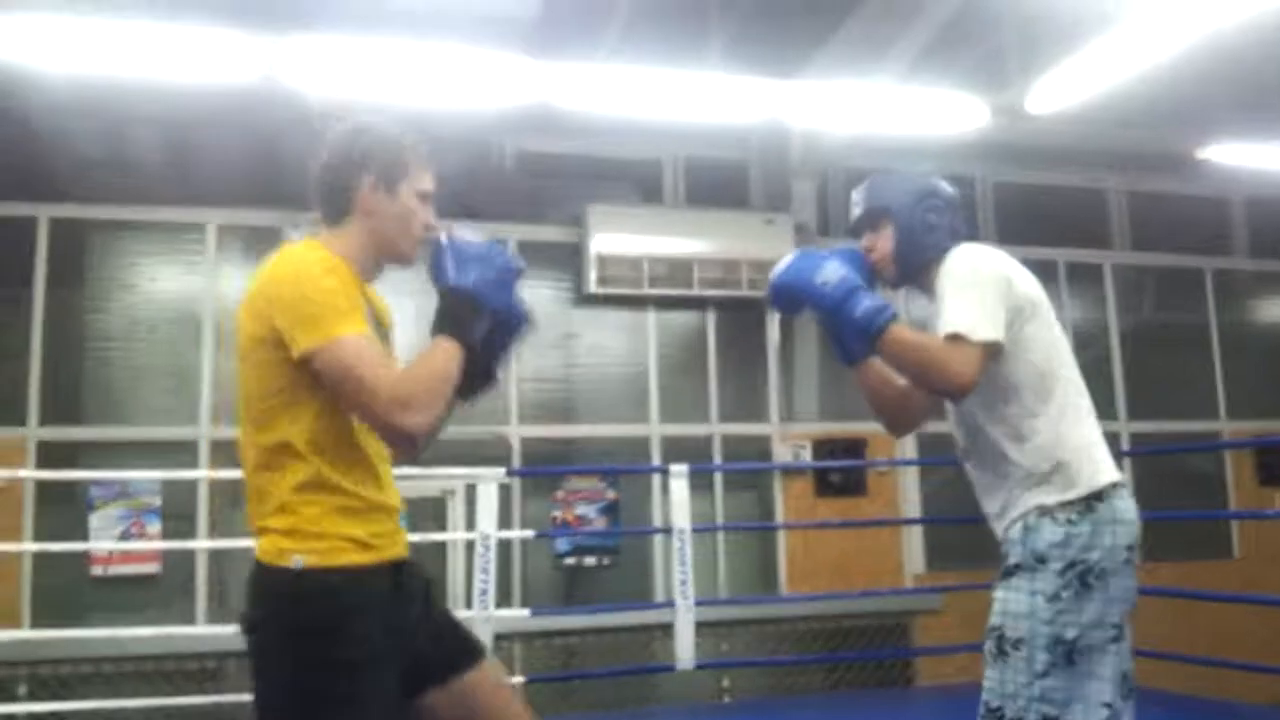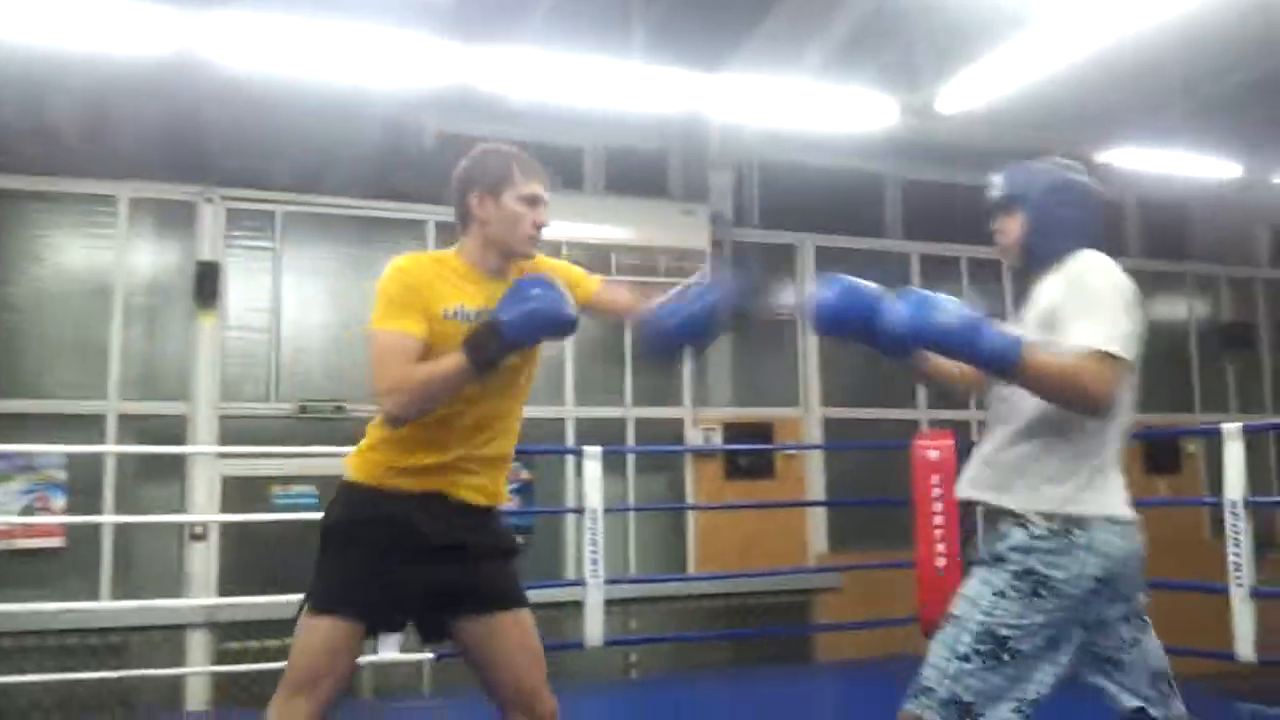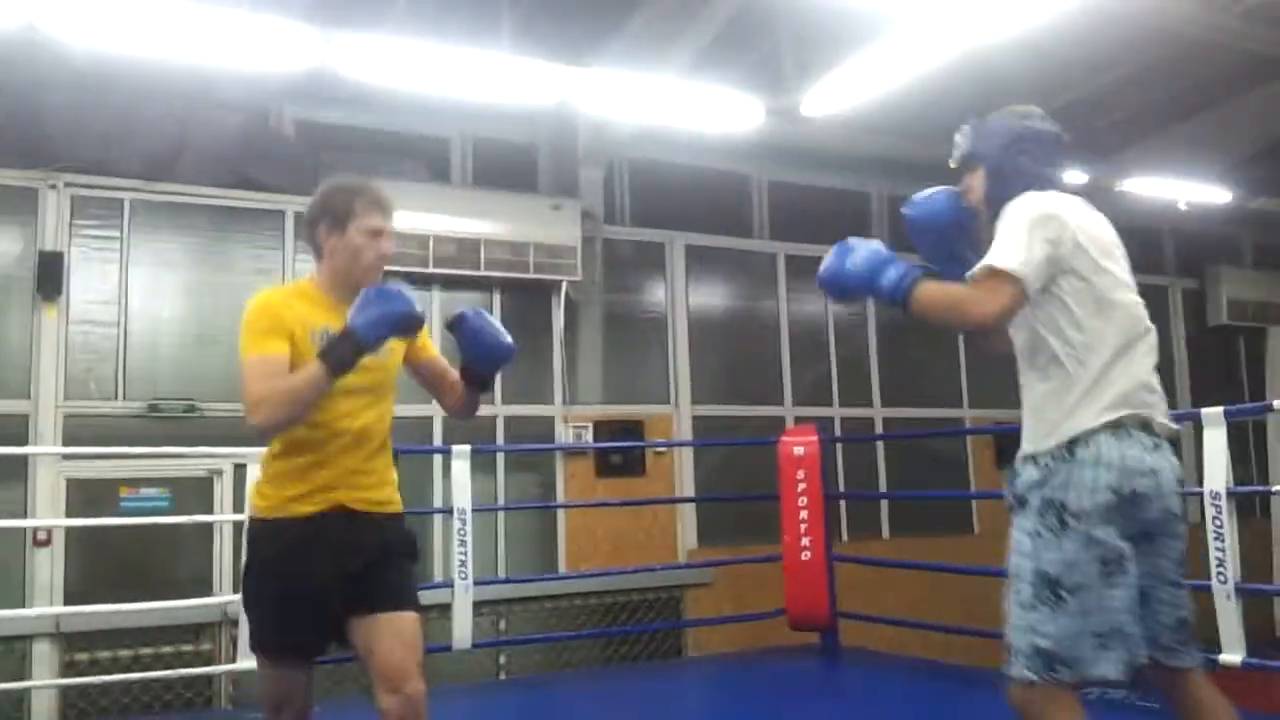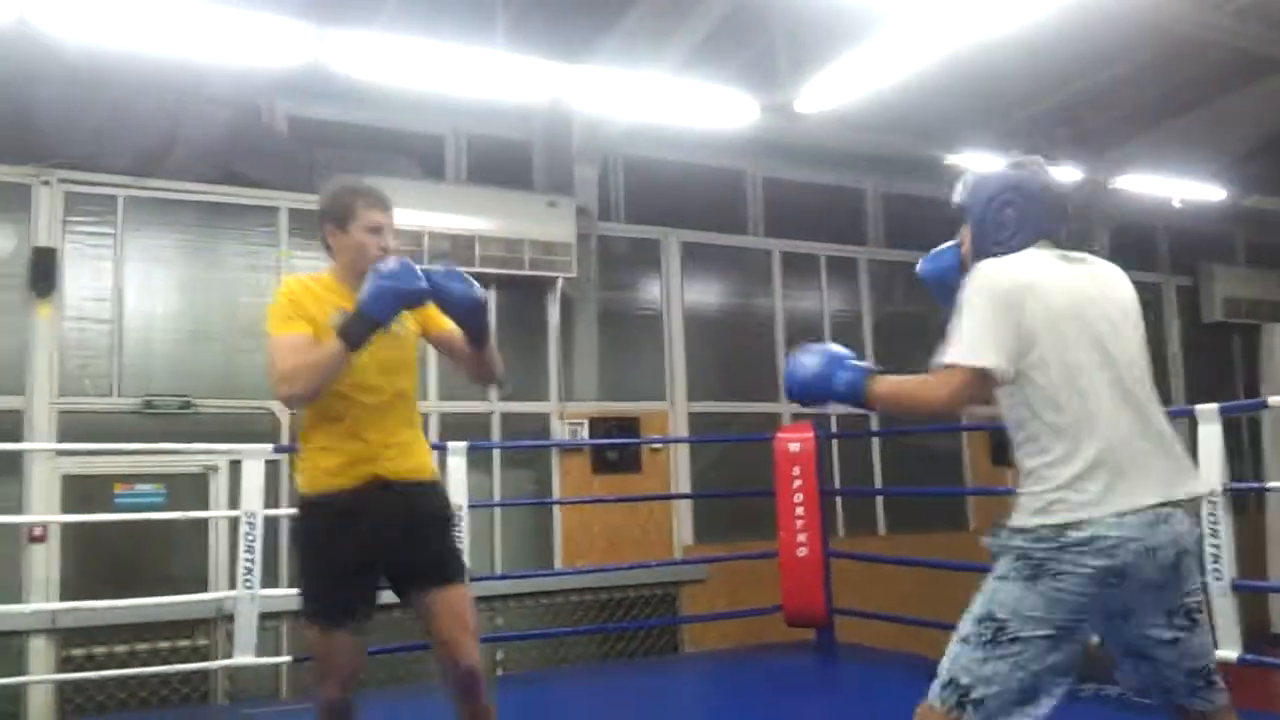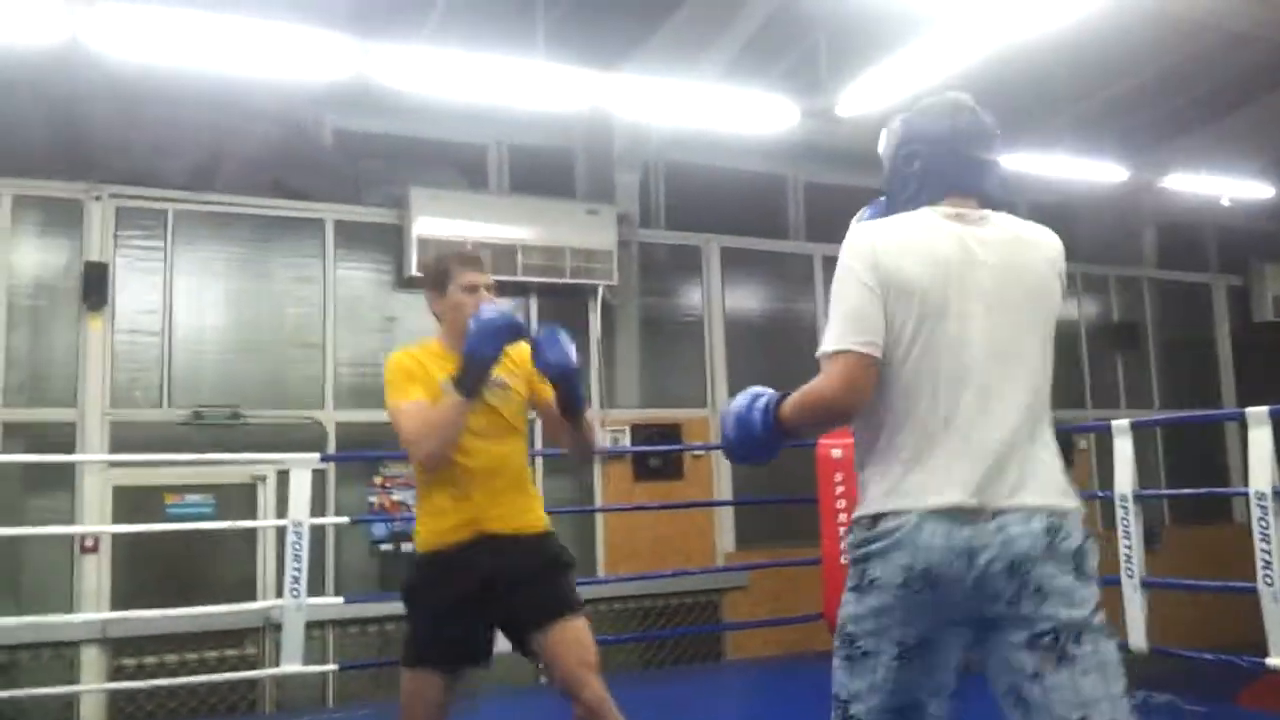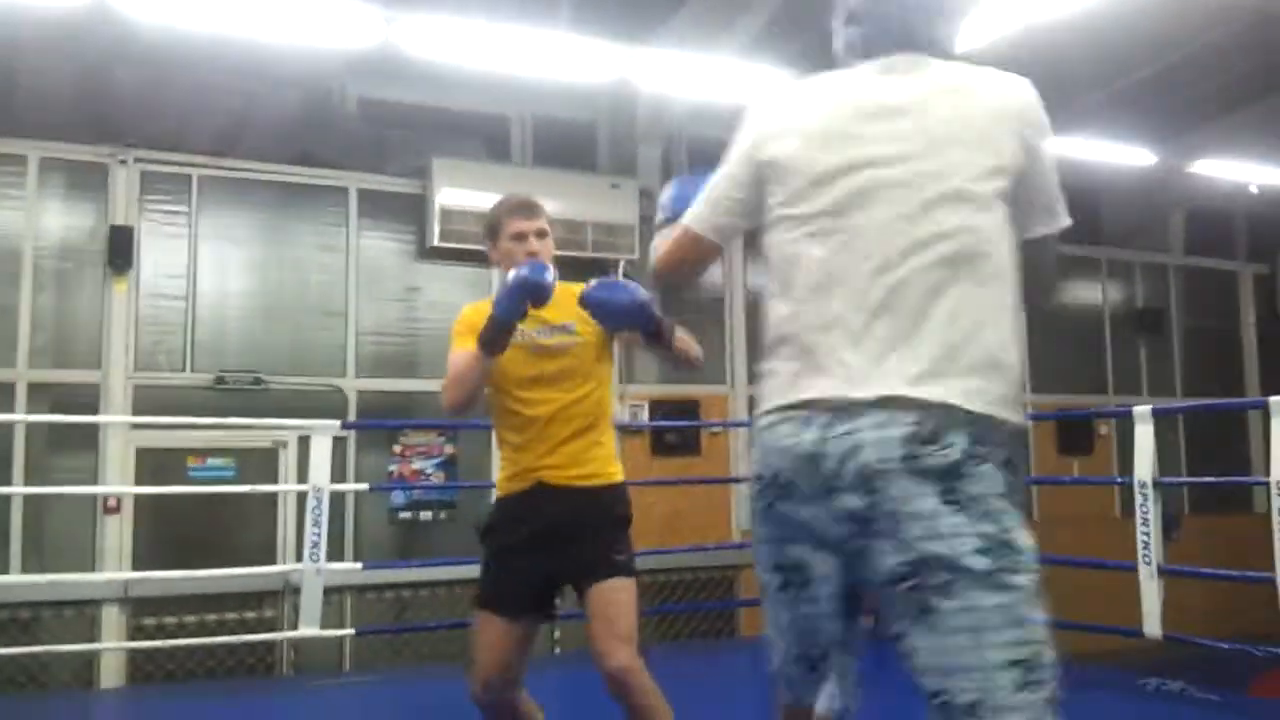
dt=0.4s
person 1, frame 1
left shoulder: (972, 265)
right shoulder: (953, 293)
left elbow: (956, 376)
right elbow: (902, 417)
left wrist: (854, 306)
right wrist: (851, 339)
left hip: (1065, 517)
right hip: (1079, 516)
person 1, frame 2
left shoulder: (1092, 273)
right shoulder: (1051, 296)
left elbow: (1093, 389)
right elbow: (965, 376)
left wrist: (984, 340)
right wrist: (891, 325)
left hip: (1053, 538)
right hip: (1097, 537)
person 1, frame 3
left shoulder: (1034, 210)
right shoulder: (1080, 220)
left elbow: (984, 310)
right elbow: (1020, 326)
left wrist: (891, 277)
right wrist: (955, 260)
left hip: (1080, 461)
right hip: (1146, 458)
right knee: (1179, 671)
person 1, frame 4
left shoulder: (997, 278)
right shoulder: (1111, 278)
left elbow: (947, 394)
left wrist: (849, 379)
left hip: (1066, 536)
right hip: (1165, 523)
person 1, frame 5
left shoulder: (875, 242)
right shoulder: (1044, 248)
left elbow: (844, 392)
left wrist: (769, 414)
left hip: (907, 534)
right hip: (1034, 529)
person 1, frame 6
left shoulder: (781, 112)
right shoulder: (1008, 100)
left elbow: (675, 263)
right elbow: (1038, 256)
left wrist: (693, 210)
left hip: (797, 441)
right hip: (937, 442)
person 2, frame 1
left shoulder: (356, 294)
right shoulder: (301, 277)
right elbow: (405, 417)
left wrist: (471, 362)
right wrist: (461, 317)
left hip: (383, 575)
right hip: (320, 586)
person 2, frame 2
left shoulder: (546, 280)
right shoulder: (414, 276)
left elbow: (643, 310)
right elbow: (396, 401)
left wrist: (692, 304)
right wrist: (493, 341)
left hip: (471, 518)
right hip: (380, 505)
person 2, frame 3
left shoulder: (397, 314)
right shoulder: (273, 309)
left elbow: (458, 403)
right elbow: (264, 415)
left wrist: (480, 373)
right wrist: (347, 345)
left hip: (372, 523)
right hip: (288, 526)
person 2, frame 4
left shoulder: (411, 294)
right shoulder: (298, 296)
left elbow: (488, 374)
right elbow: (291, 388)
left wrist: (477, 324)
right wrist: (361, 323)
left hip: (411, 491)
right hip: (335, 500)
left knee: (465, 664)
person 2, frame 5
left shoulder: (519, 357)
right shoulder: (409, 365)
left elbow: (582, 444)
right elbow: (424, 452)
left wrist: (570, 388)
right wrist: (471, 372)
left hip: (525, 544)
right hip: (449, 554)
person 2, frame 6
left shoulder: (590, 301)
right shoulder: (476, 317)
left elbow: (691, 356)
right elbow: (454, 401)
left wrist: (650, 322)
right wrist: (500, 325)
left hip: (593, 497)
right hip: (521, 501)
left knee: (619, 664)
